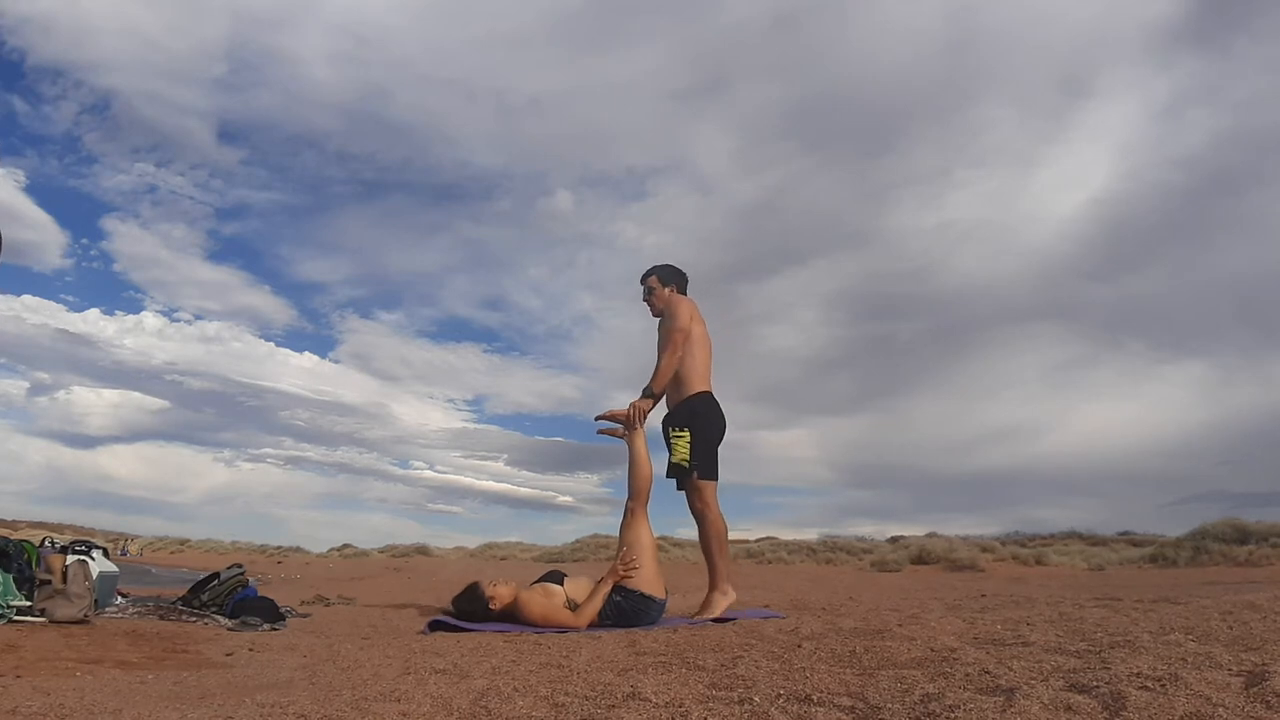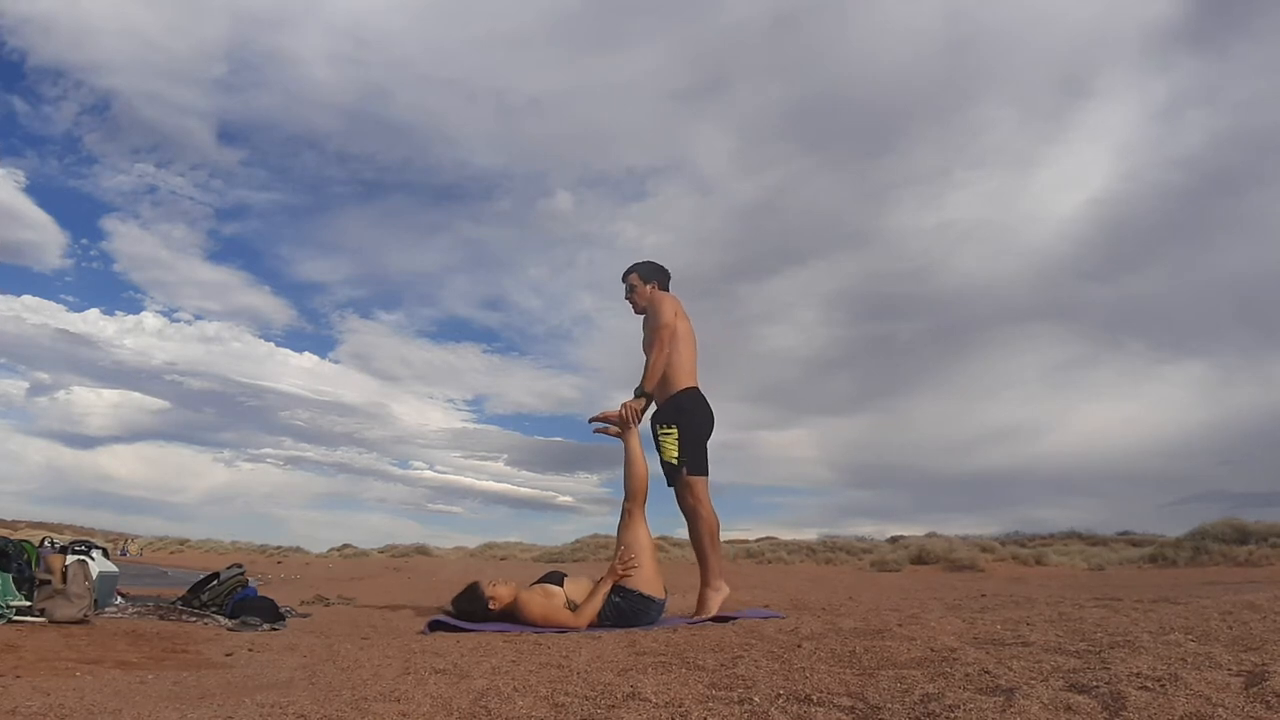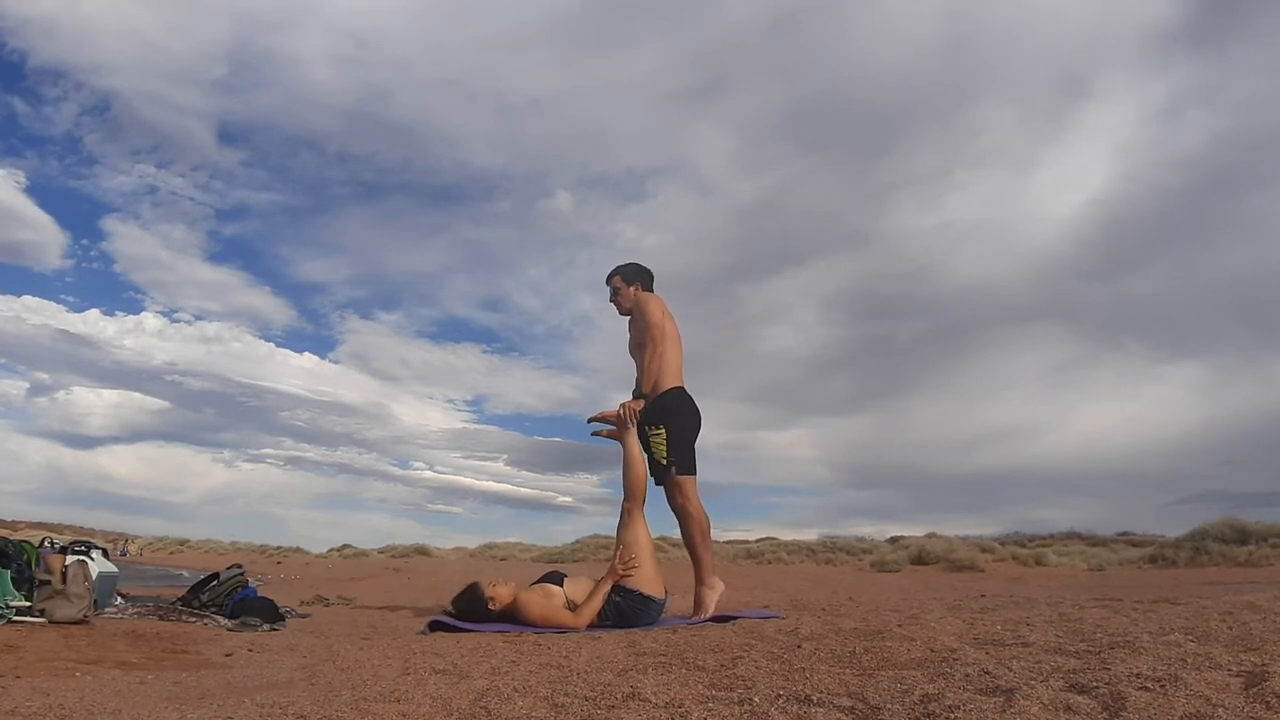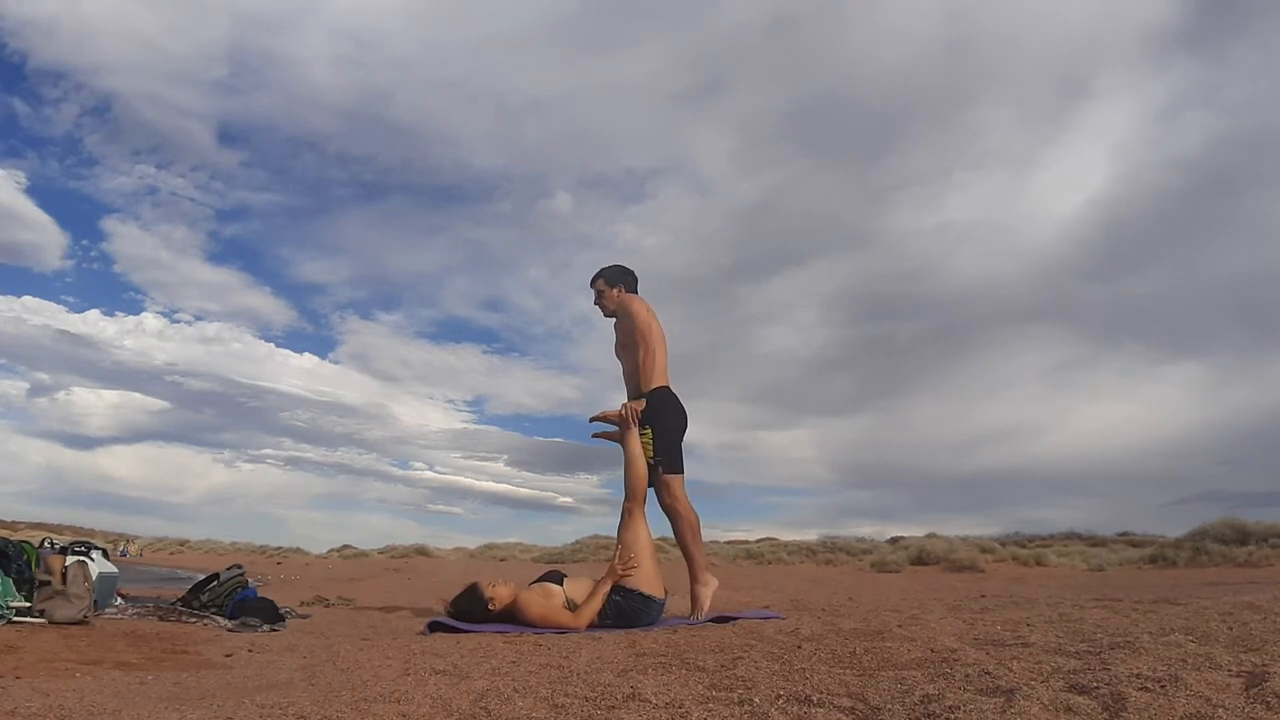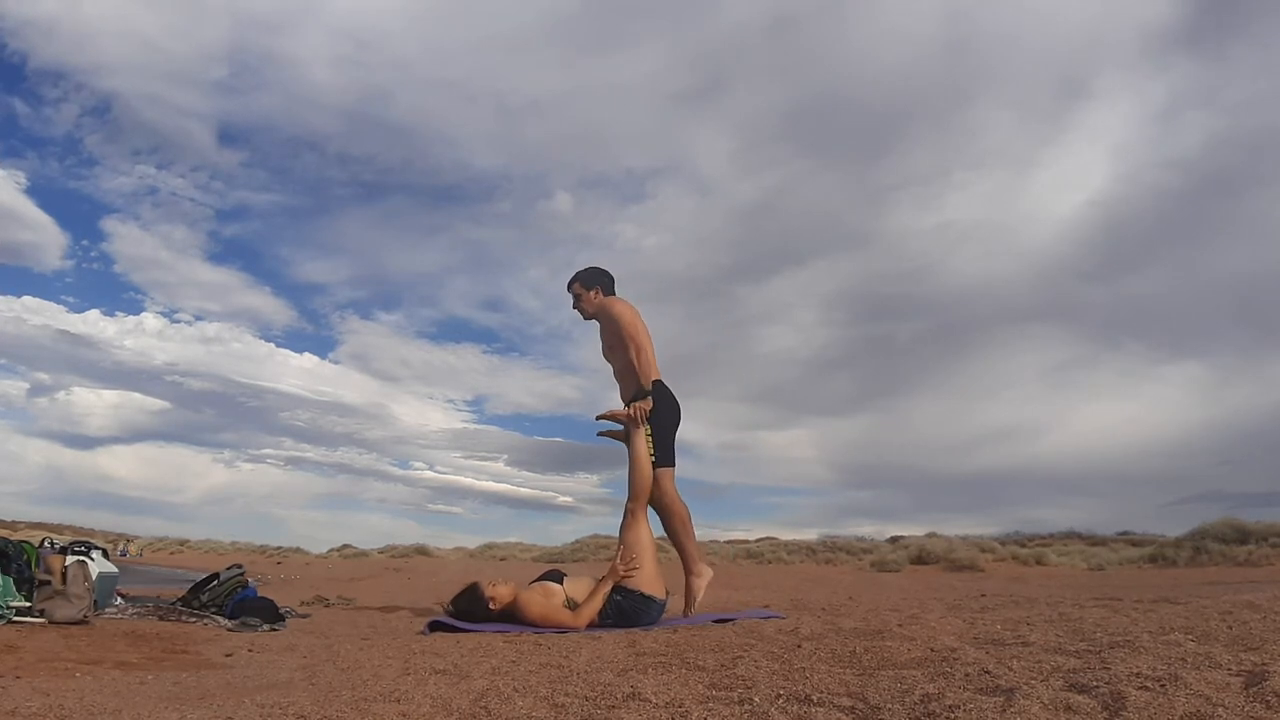
dt=0.4s
person 1, frame 1
left shoulder: (681, 306)
right shoulder: (673, 324)
left elbow: (672, 355)
right elbow: (668, 373)
left wrist: (647, 397)
right wrist: (639, 411)
left hip: (696, 412)
right hip: (689, 416)
left knee: (703, 501)
right knee: (700, 504)
left ankle: (721, 587)
right ankle: (718, 588)
person 1, frame 2
left shoulder: (663, 302)
right shoulder: (657, 320)
left elbow: (660, 351)
left wrist: (641, 397)
right wrist: (637, 411)
left hip: (684, 408)
right hip: (678, 413)
left knee: (694, 497)
right knee: (690, 501)
left ankle: (713, 582)
right ankle: (711, 582)
person 1, frame 3
left shoulder: (648, 303)
right shoulder: (640, 321)
left elbow: (654, 349)
left wrist: (638, 398)
right wrist: (631, 414)
left hip: (670, 408)
right hip: (665, 411)
left knee: (683, 497)
right knee: (680, 500)
left ankle: (708, 579)
right ankle: (705, 580)
person 1, frame 4
left shoulder: (632, 306)
right shoulder: (627, 323)
left elbow: (646, 348)
left wrist: (639, 398)
right wrist: (628, 414)
left hip: (656, 408)
right hip: (653, 410)
left knee: (672, 496)
right knee: (670, 497)
left ankle: (701, 577)
right ankle: (699, 576)
person 1, frame 5
left shoulder: (612, 307)
right shoulder: (611, 324)
left elbow: (638, 347)
left wrist: (644, 396)
left hip: (652, 404)
right hip: (646, 407)
left knee: (661, 489)
right knee: (648, 493)
left ankle: (695, 568)
right ankle: (694, 567)
person 2, frame 1
left shoulder: (525, 599)
right shoulder: (523, 603)
right elbow: (578, 620)
right wrist: (609, 579)
left hip: (632, 601)
right hip: (636, 602)
right knee: (635, 508)
left ankle: (633, 437)
right ankle: (635, 432)
person 2, frame 2
left shoulder: (525, 600)
right shoulder: (524, 603)
right elbow: (577, 621)
right wrist: (608, 579)
left hip: (630, 602)
right hip: (636, 603)
right knee: (632, 509)
left ankle: (628, 436)
right ankle: (629, 431)
person 2, frame 3
left shoulder: (525, 600)
right shoulder: (523, 603)
right elbow: (577, 621)
right wrist: (609, 579)
left hip: (628, 602)
right hip: (634, 603)
right knee: (632, 509)
left ankle: (627, 437)
right ankle: (628, 431)
person 2, frame 4
left shoulder: (524, 600)
right shoulder: (523, 603)
right elbow: (577, 621)
right wrist: (609, 579)
left hip: (632, 602)
right hip: (635, 603)
right knee: (633, 508)
left ankle: (628, 437)
right ankle: (630, 429)
person 2, frame 5
left shoulder: (523, 600)
right shoulder: (524, 603)
right elbow: (577, 621)
right wrist: (610, 579)
left hip: (631, 601)
right hip: (637, 602)
right knee: (636, 509)
left ankle: (634, 436)
right ankle: (636, 429)
